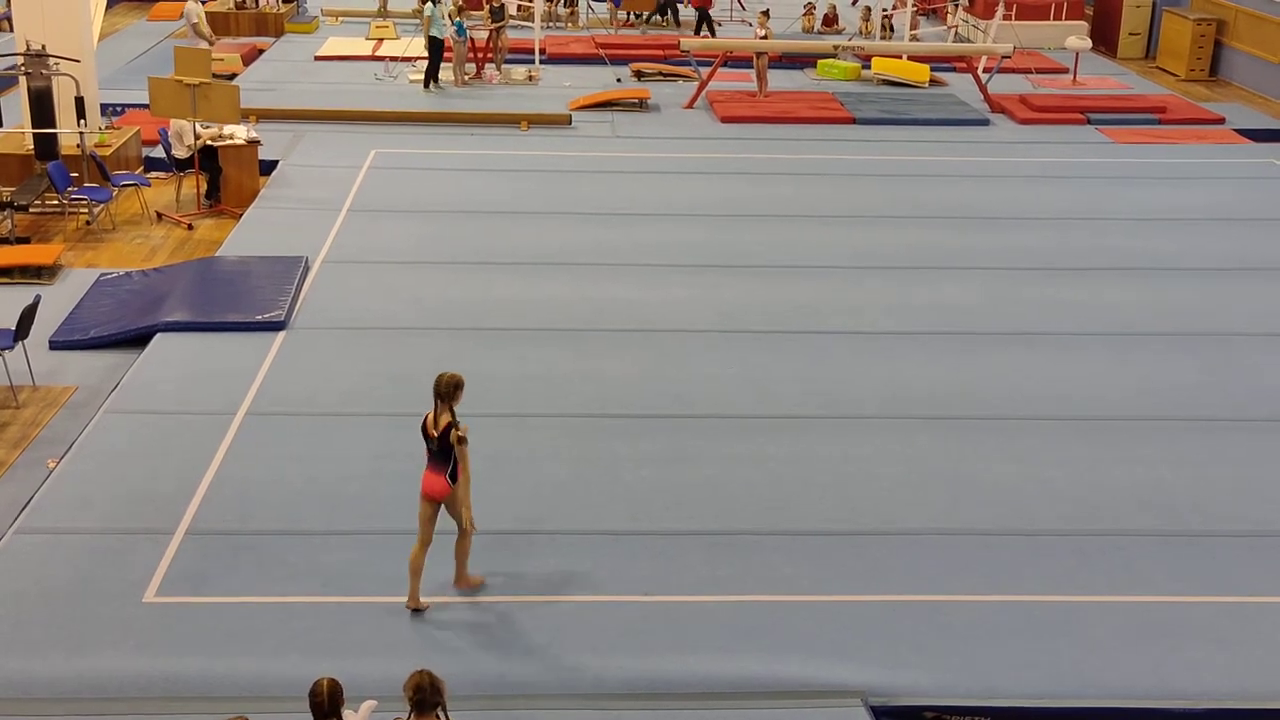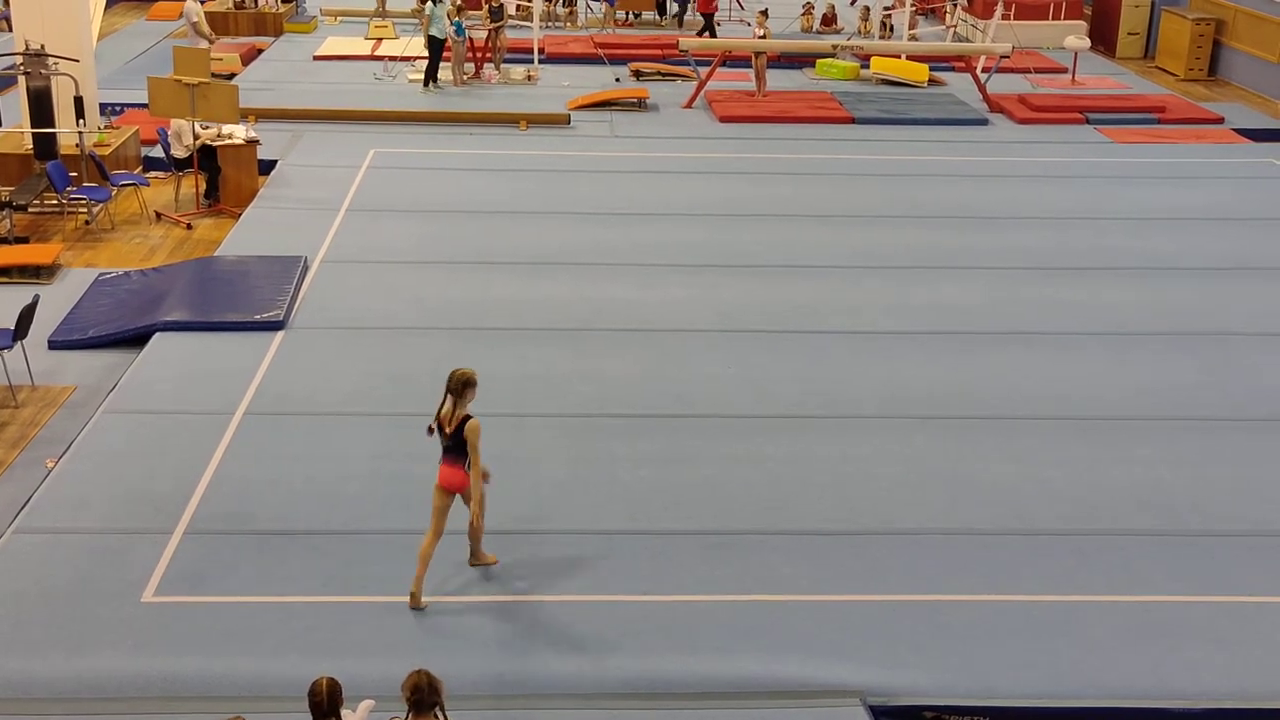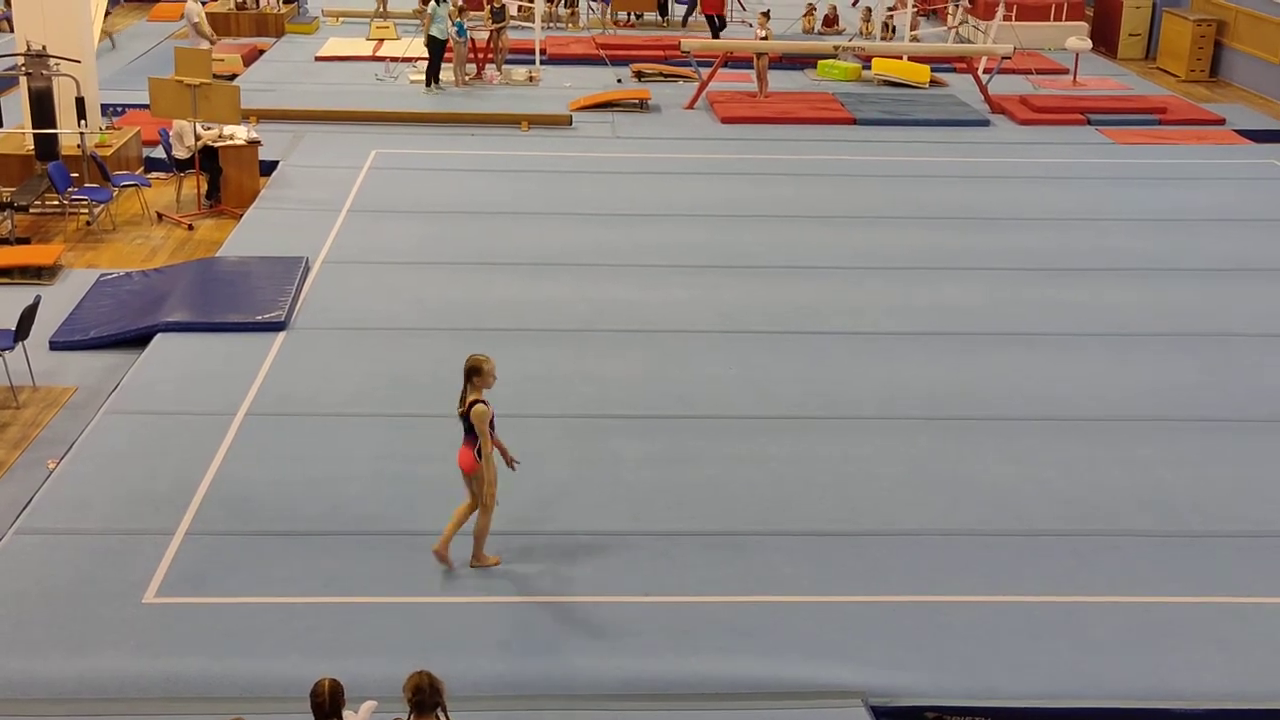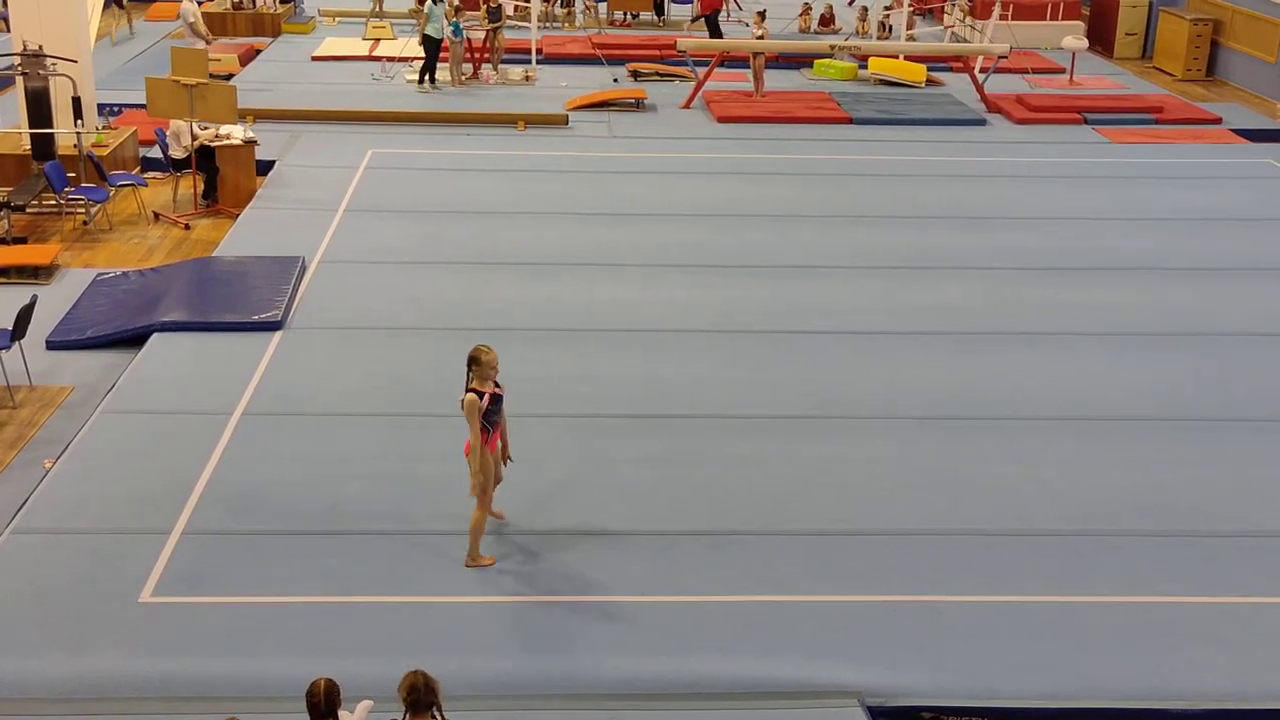
dt=0.2s
person 1, frame 1
left shoulder: (427, 420)
right shoulder: (457, 430)
right elbow: (464, 469)
right wrist: (466, 507)
left hip: (428, 482)
right hip: (449, 486)
left knee: (422, 541)
right knee: (465, 528)
left ankle: (413, 597)
right ankle: (462, 577)
person 1, frame 2
left shoulder: (441, 414)
right shoulder: (471, 424)
right elbow: (474, 462)
left wrist: (481, 469)
right wrist: (476, 500)
left hip: (444, 474)
right hip: (463, 477)
left knee: (434, 532)
right knee: (476, 517)
left ankle: (416, 589)
right ankle: (477, 555)
person 1, frame 3
left shoulder: (468, 397)
right shoulder: (480, 409)
right elbow: (485, 446)
left wrist: (504, 452)
right wrist: (491, 484)
left hip: (465, 456)
right hip: (478, 460)
left knee: (474, 501)
right knee: (487, 506)
left ankle: (443, 543)
right ankle: (478, 556)
person 1, frame 4
left shoulder: (497, 387)
right shoulder: (472, 398)
right elbow: (475, 436)
left wrist: (505, 446)
right wrist: (476, 473)
left hip: (490, 445)
right hip: (480, 449)
left knee: (497, 479)
right knee: (484, 499)
left ankle: (487, 508)
right ankle: (473, 556)
